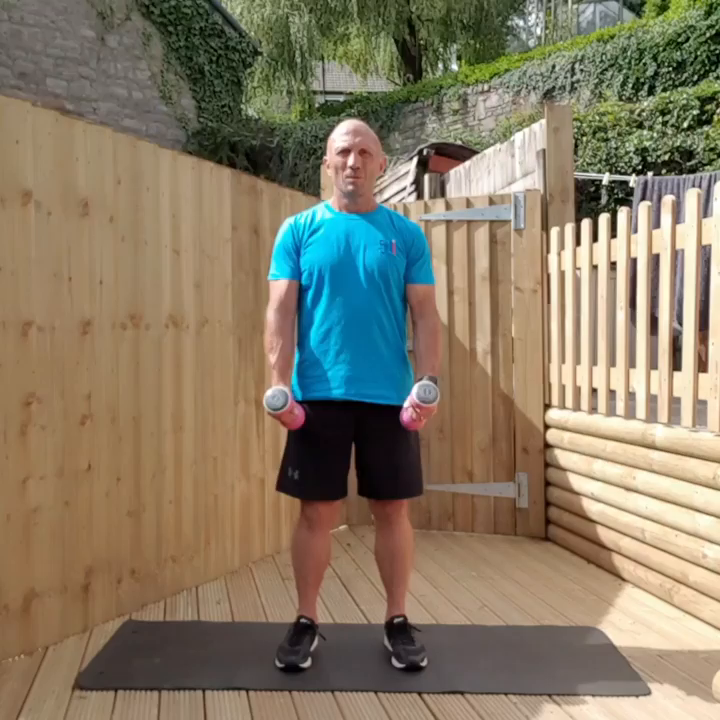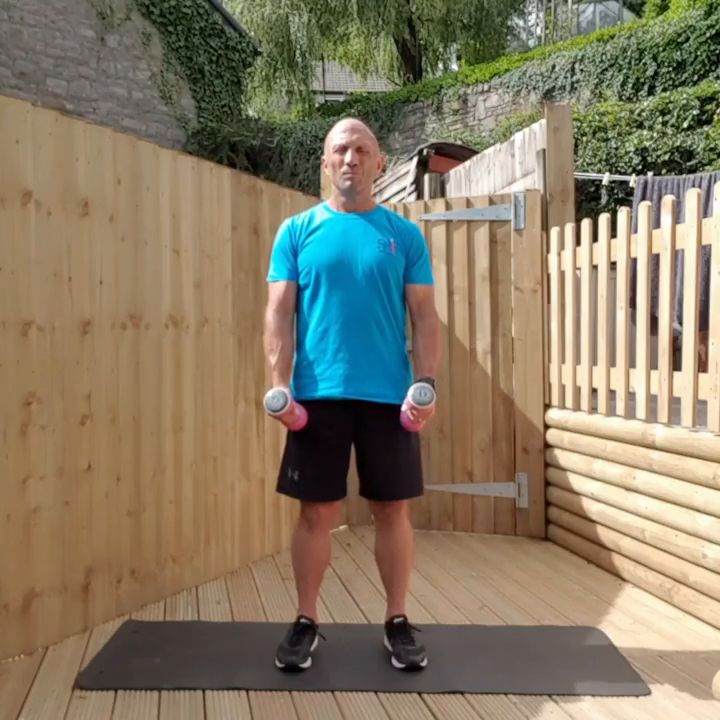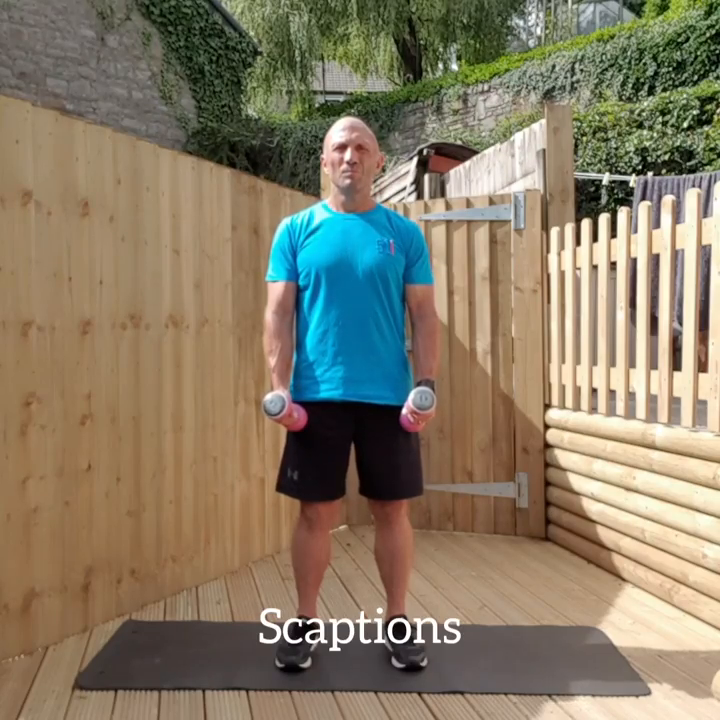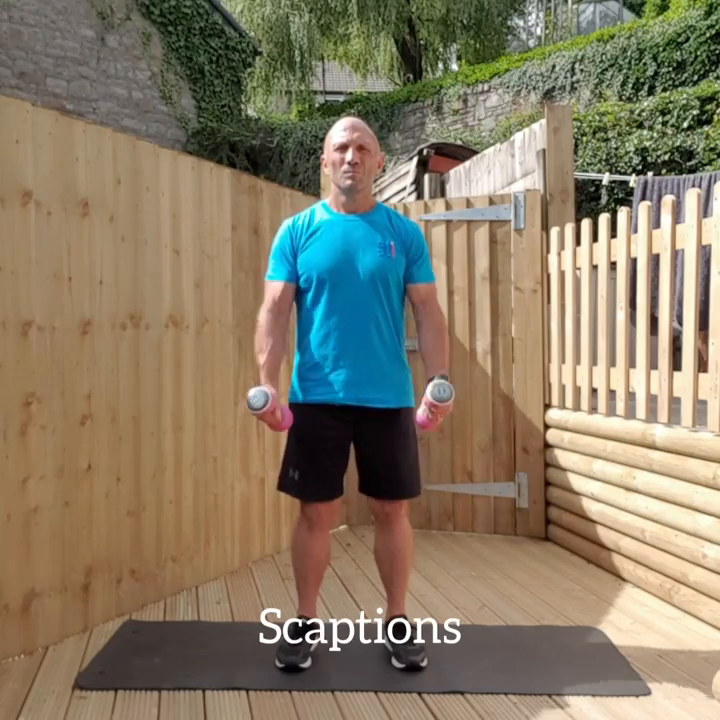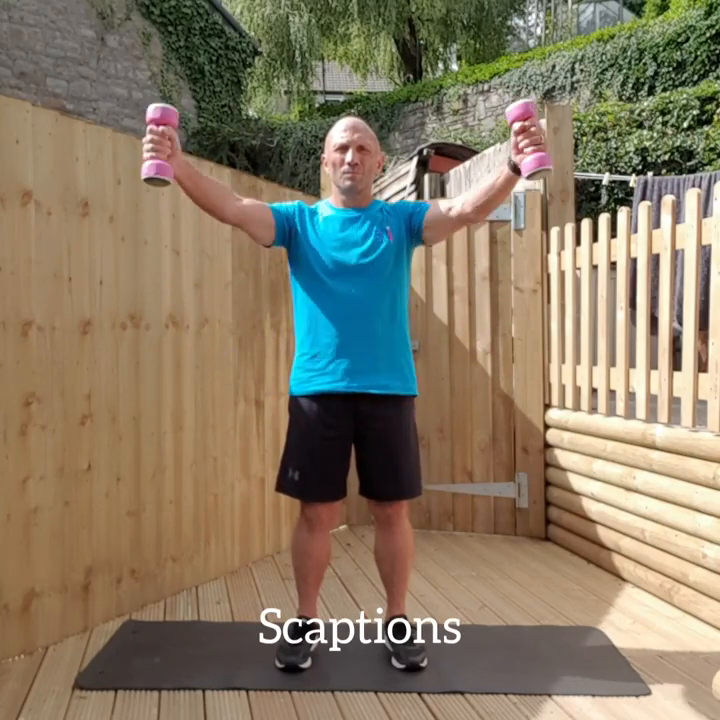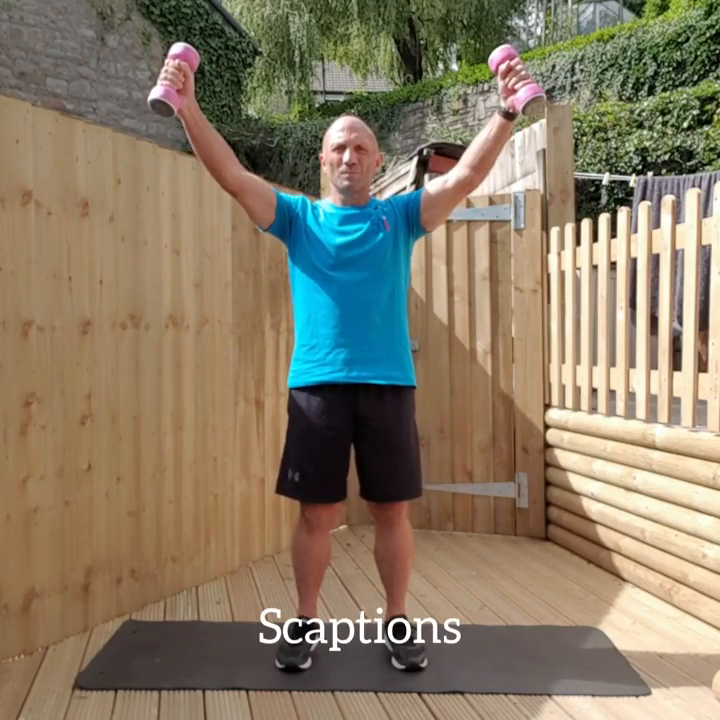
dt=0.5s
person 1, frame 1
left shoulder: (406, 234)
right shoulder: (298, 230)
left elbow: (425, 314)
right elbow: (280, 310)
left wrist: (428, 383)
right wrist: (279, 385)
left hip: (389, 396)
right hip: (319, 396)
left knee: (392, 509)
right knee: (316, 510)
left ankle: (397, 621)
right ankle: (305, 621)
person 1, frame 2
left shoulder: (404, 235)
right shoulder: (297, 231)
left elbow: (424, 315)
right elbow: (280, 312)
left wrist: (426, 383)
right wrist: (280, 385)
left hip: (388, 395)
right hip: (318, 395)
left knee: (392, 510)
right knee: (317, 512)
left ankle: (397, 621)
right ankle: (305, 621)
person 1, frame 3
left shoulder: (404, 234)
right shoulder: (295, 230)
left elbow: (423, 316)
right elbow: (279, 314)
left wrist: (426, 386)
right wrist: (279, 388)
left hip: (389, 396)
right hip: (317, 396)
left knee: (392, 510)
right knee: (316, 512)
left ankle: (397, 621)
right ankle: (305, 622)
person 1, frame 4
left shoulder: (404, 233)
right shoulder: (297, 231)
left elbow: (428, 312)
right elbow: (274, 311)
left wrist: (439, 381)
right wrist: (267, 383)
left hip: (389, 397)
right hip: (317, 397)
left knee: (392, 511)
right knee: (316, 512)
left ankle: (397, 620)
right ankle: (306, 621)
person 1, frame 5
left shoulder: (402, 220)
right shoulder: (300, 222)
left elbow: (468, 207)
right elbow: (231, 206)
left wrist: (514, 163)
right wrist: (177, 162)
left hip: (389, 390)
right hip: (317, 390)
left knee: (393, 512)
right knee: (316, 514)
left ankle: (397, 623)
right ankle: (305, 623)
person 1, frame 6
left shoulder: (401, 215)
right shoulder: (297, 217)
left elbow: (465, 175)
right elbow: (233, 176)
left wrist: (505, 112)
right wrist: (188, 109)
left hip: (389, 385)
right hip: (316, 385)
left knee: (393, 510)
right knee: (316, 513)
left ankle: (397, 621)
right ankle: (306, 621)
